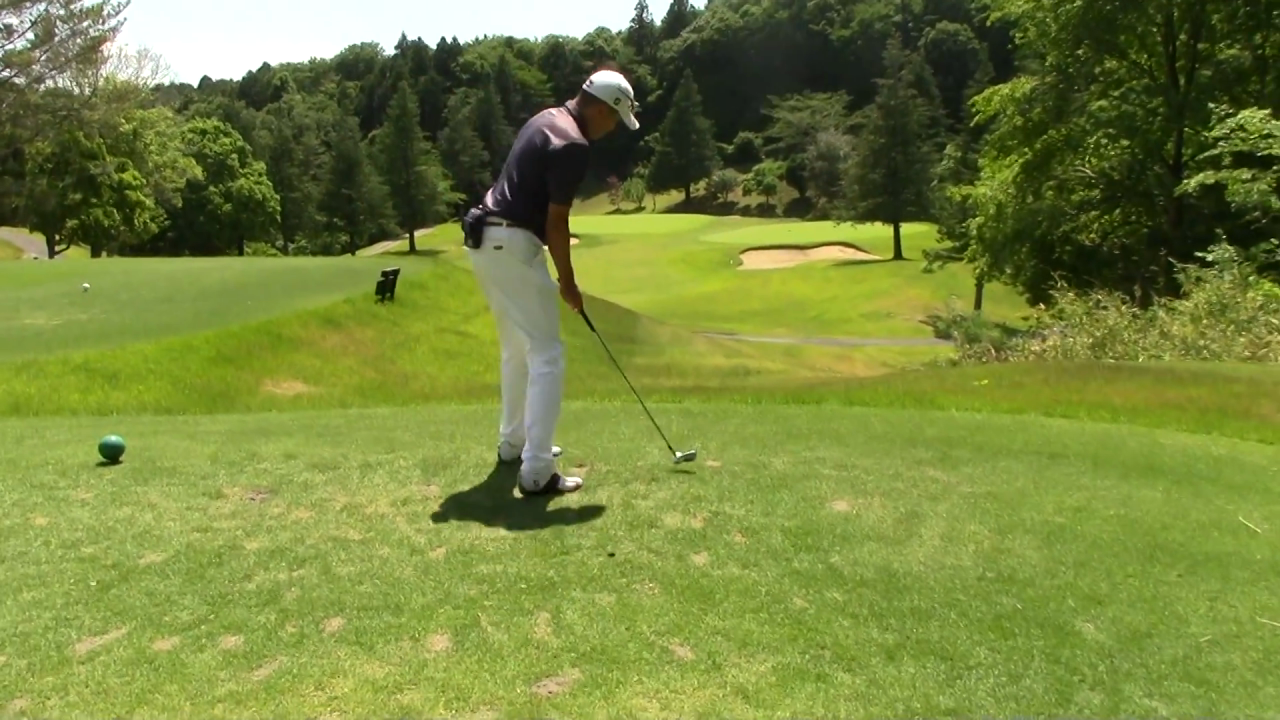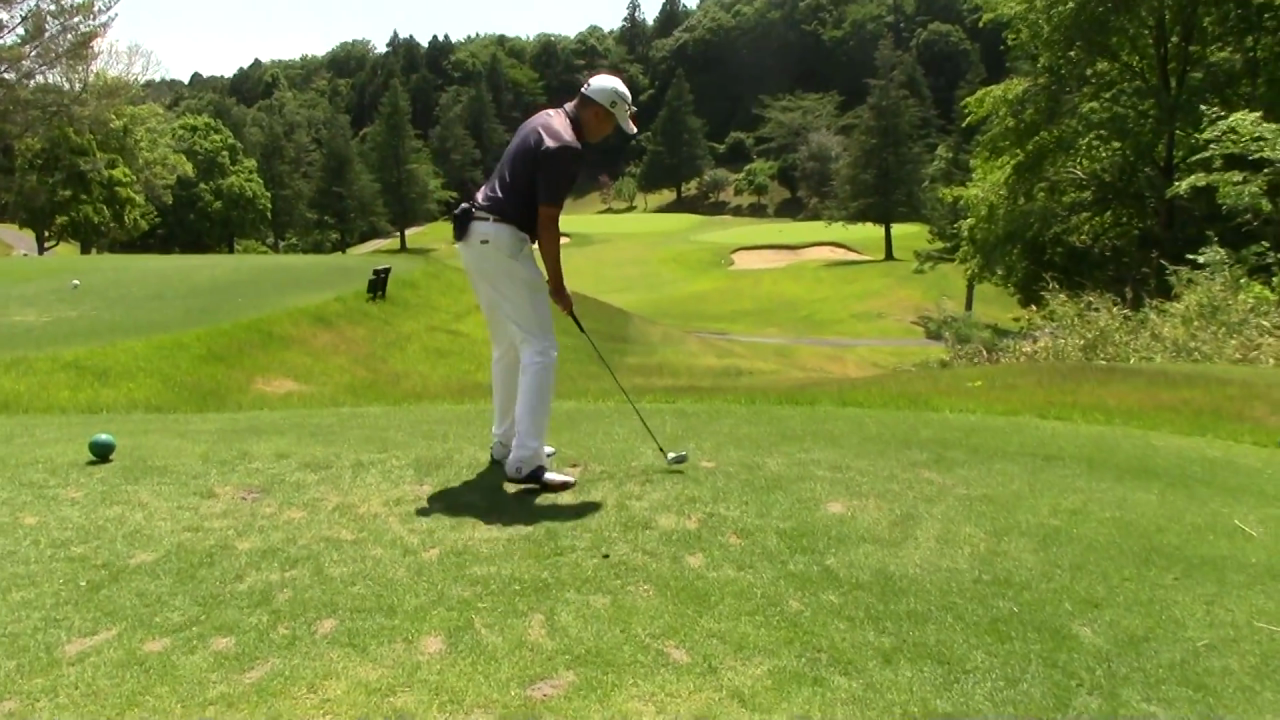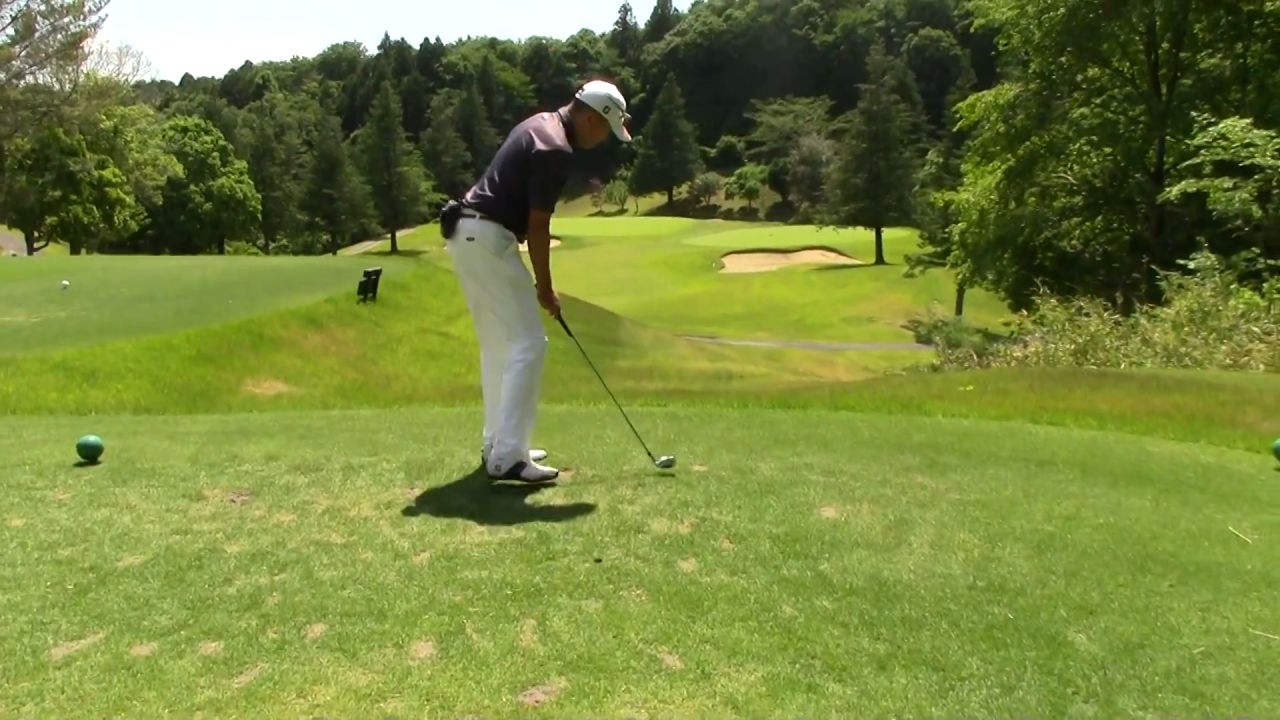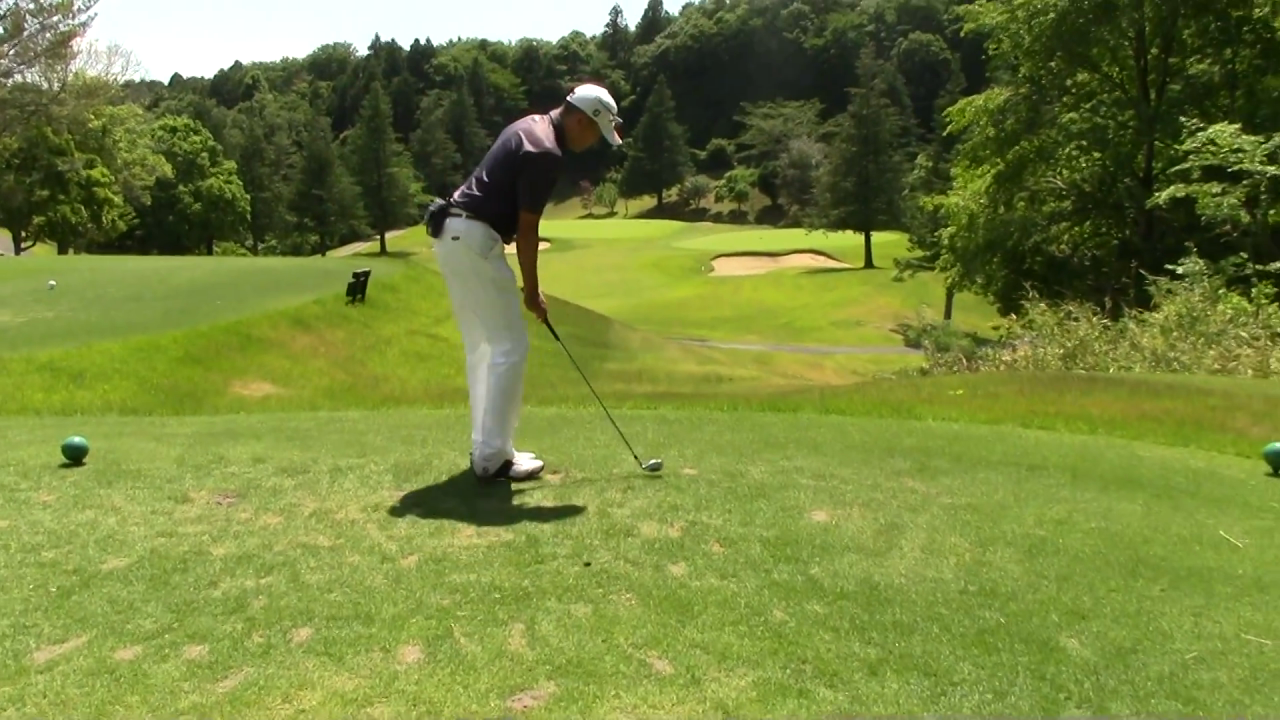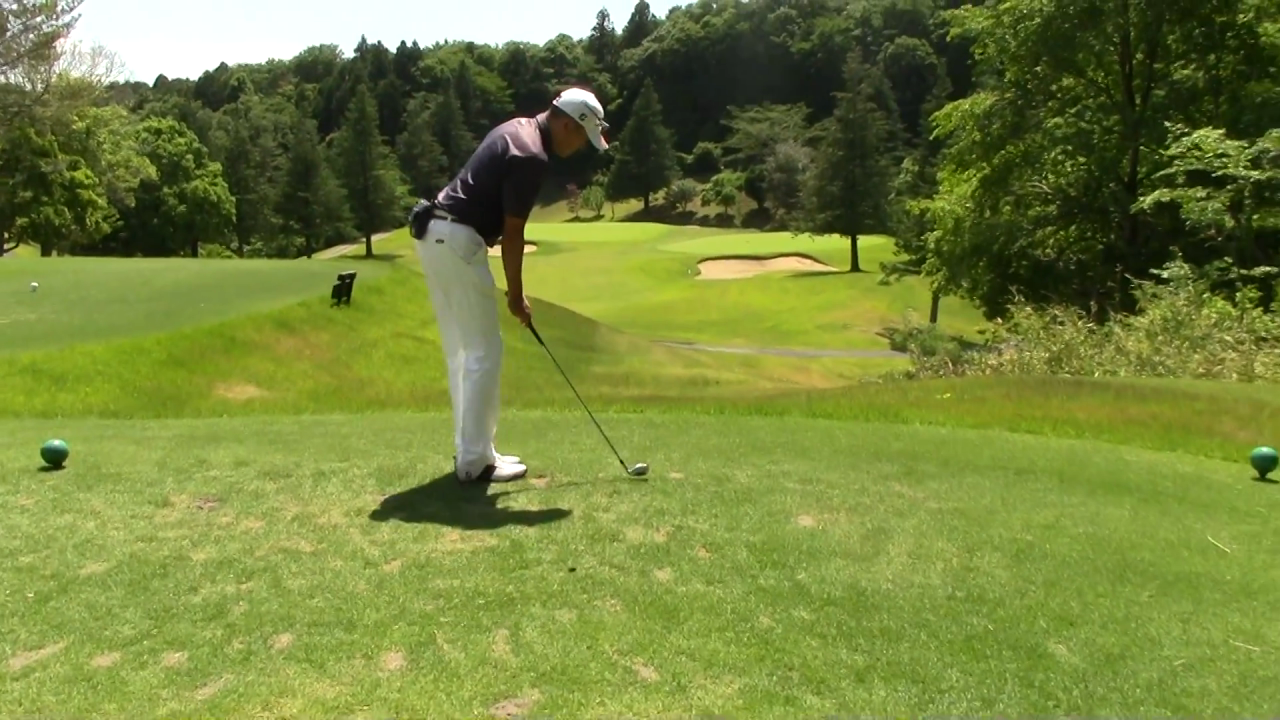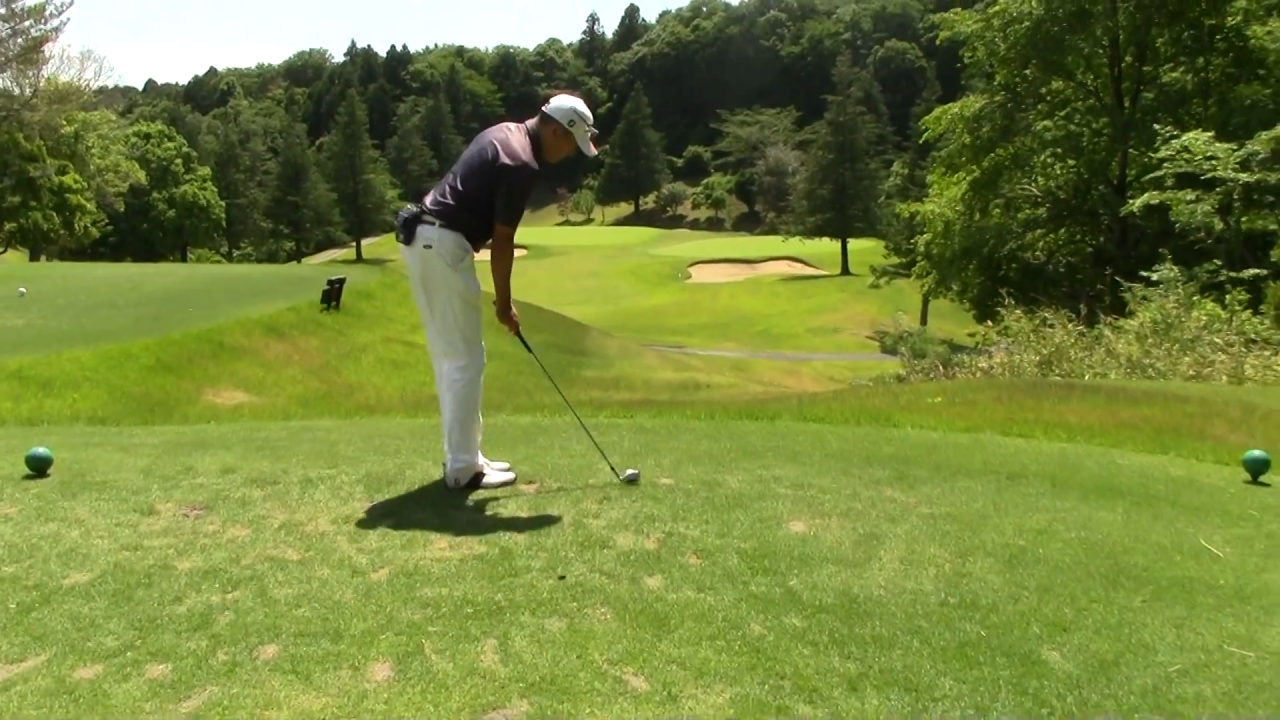
dt=0.1s
person 1, frame 1
left shoulder: (548, 119)
right shoulder: (573, 144)
right elbow: (555, 222)
right wrist: (567, 281)
left hip: (487, 238)
right hip: (511, 244)
left knee: (518, 346)
right knee: (547, 356)
left ankle: (514, 442)
right ankle: (537, 470)
person 1, frame 2
left shoulder: (545, 120)
right shoulder: (566, 146)
right elbow: (547, 223)
right wrist: (556, 283)
left hip: (480, 233)
right hip: (499, 240)
left knee: (508, 345)
right knee: (540, 347)
left ankle: (507, 442)
right ankle: (525, 460)
person 1, frame 3
left shoulder: (542, 122)
right shoulder: (556, 150)
right elbow: (538, 226)
right wrist: (545, 286)
left hip: (469, 232)
right hip: (486, 238)
left knee: (497, 345)
right knee: (528, 344)
left ankle: (499, 444)
right ankle: (508, 455)
person 1, frame 4
left shoulder: (532, 125)
right shoulder: (545, 152)
right elbow: (526, 228)
right wrist: (531, 289)
left hip: (456, 232)
right hip: (472, 238)
left knee: (482, 347)
right knee: (509, 347)
left ankle: (487, 447)
right ankle: (493, 455)
person 1, frame 5
left shoulder: (516, 127)
right shoulder: (532, 157)
right elbow: (512, 233)
right wrist: (515, 294)
left hip: (436, 233)
right hip: (455, 240)
left knee: (462, 350)
right knee: (483, 352)
left ankle: (473, 449)
right ankle: (475, 461)
person 1, frame 6
left shoulder: (505, 131)
right shoulder: (522, 164)
right elbow: (502, 241)
right wrist: (503, 302)
left hip: (424, 237)
right hip: (443, 245)
left knee: (449, 357)
right knee: (466, 361)
left ankle: (462, 456)
right ankle: (463, 469)
